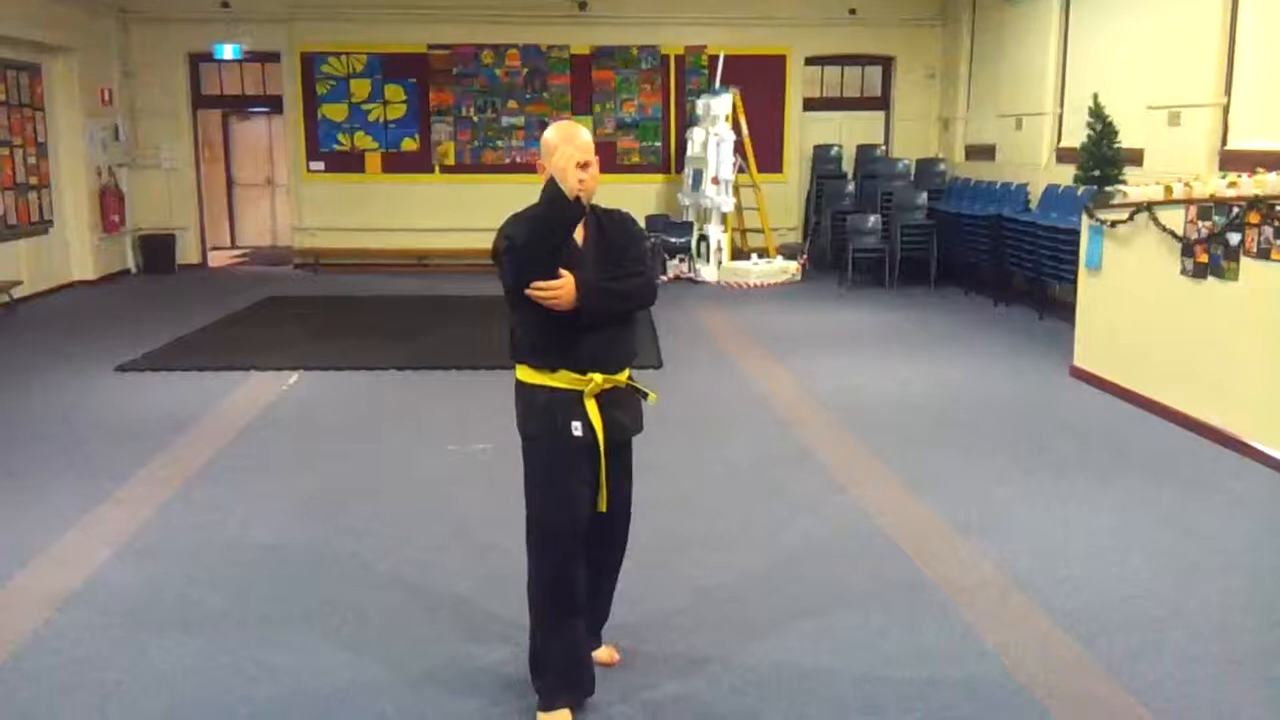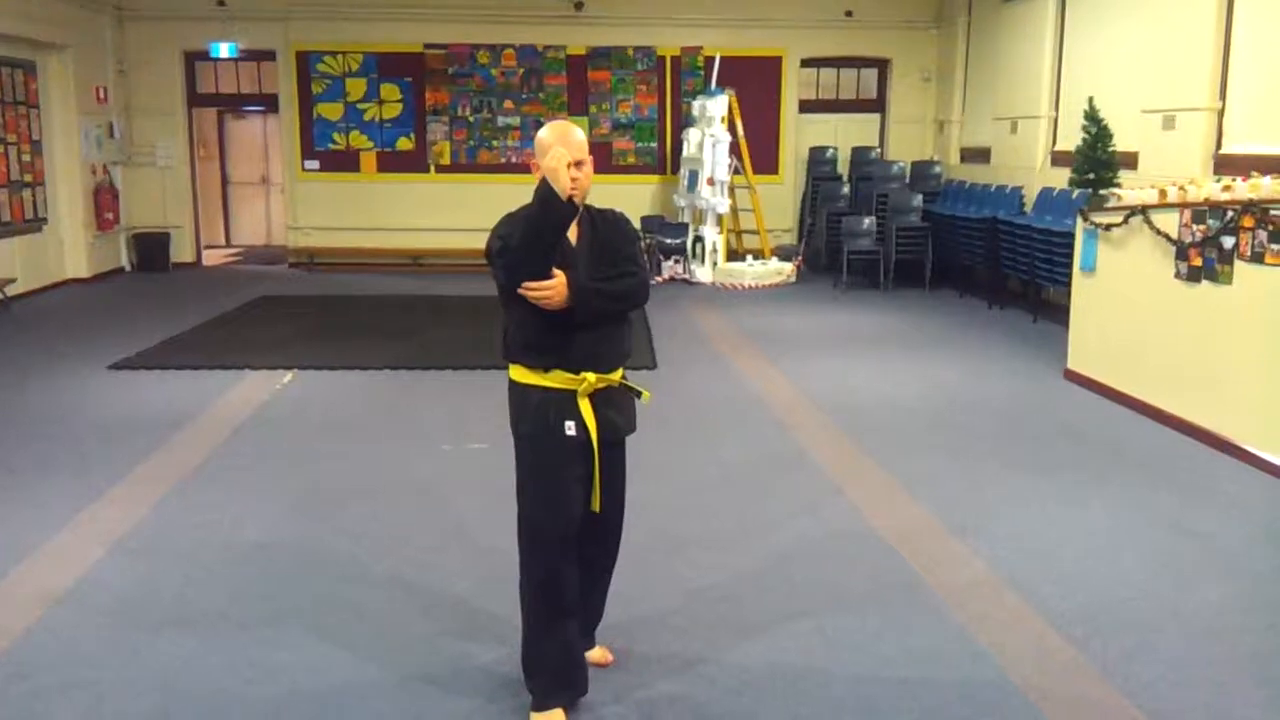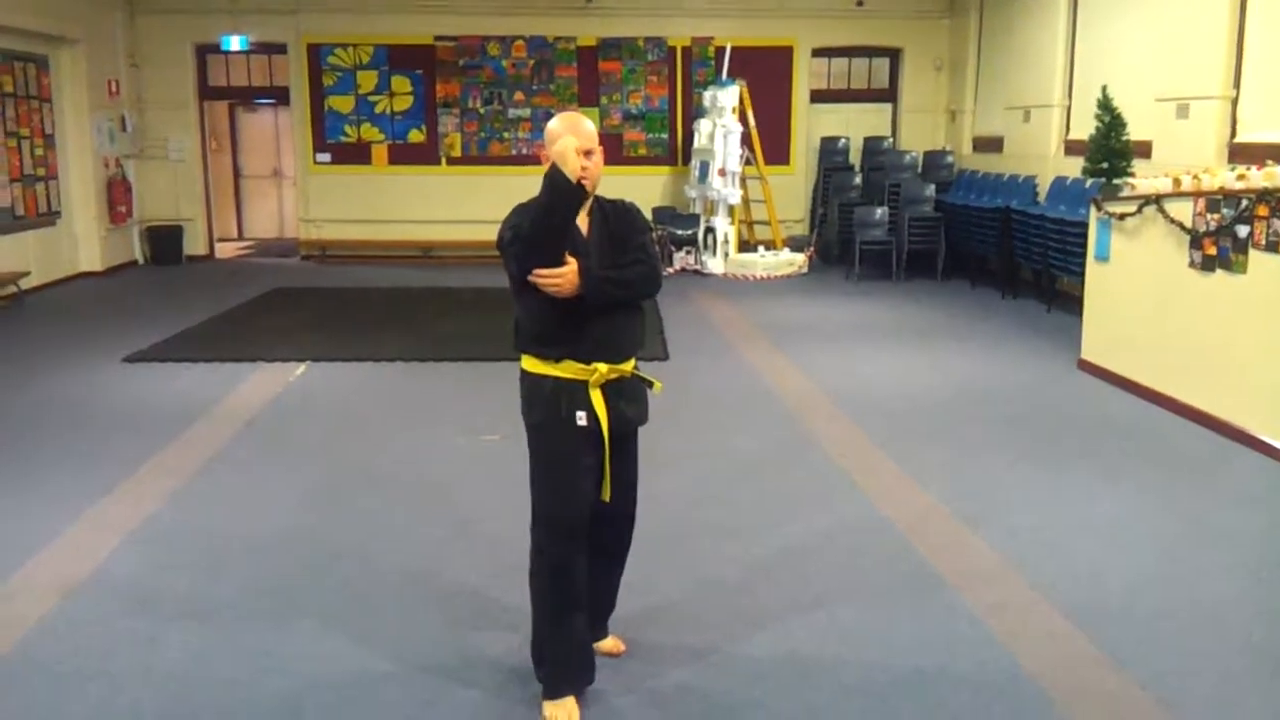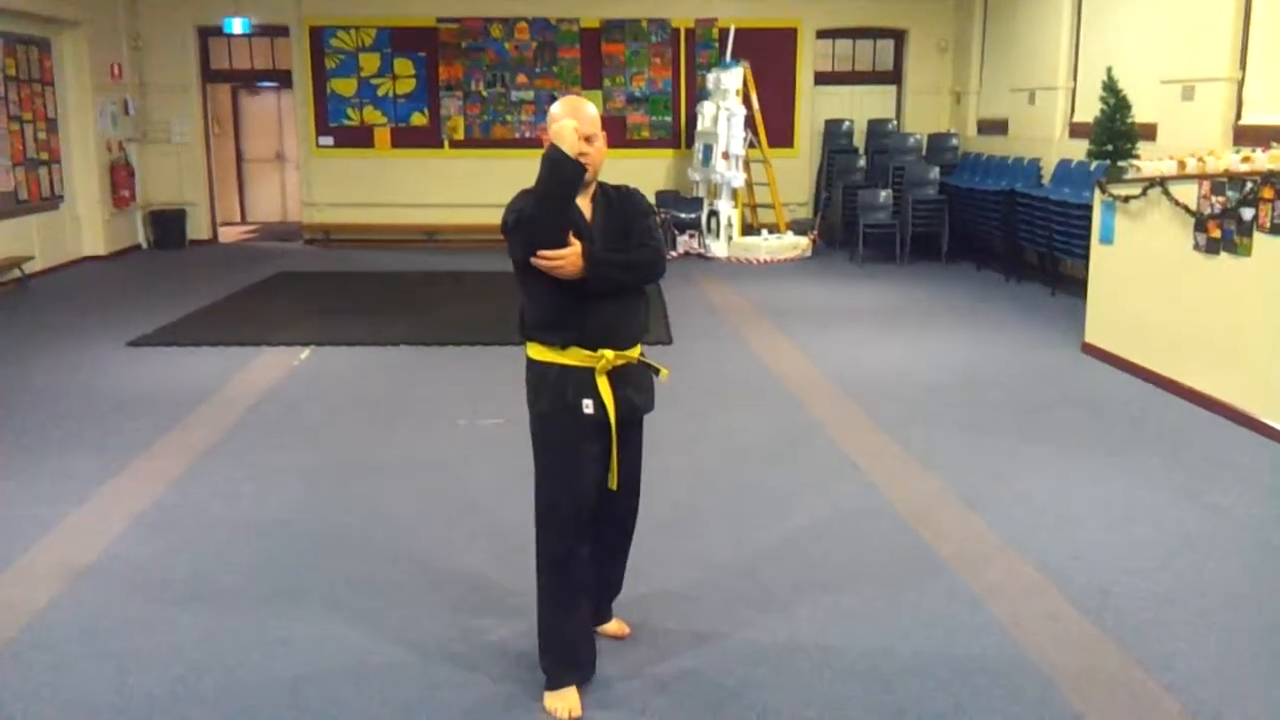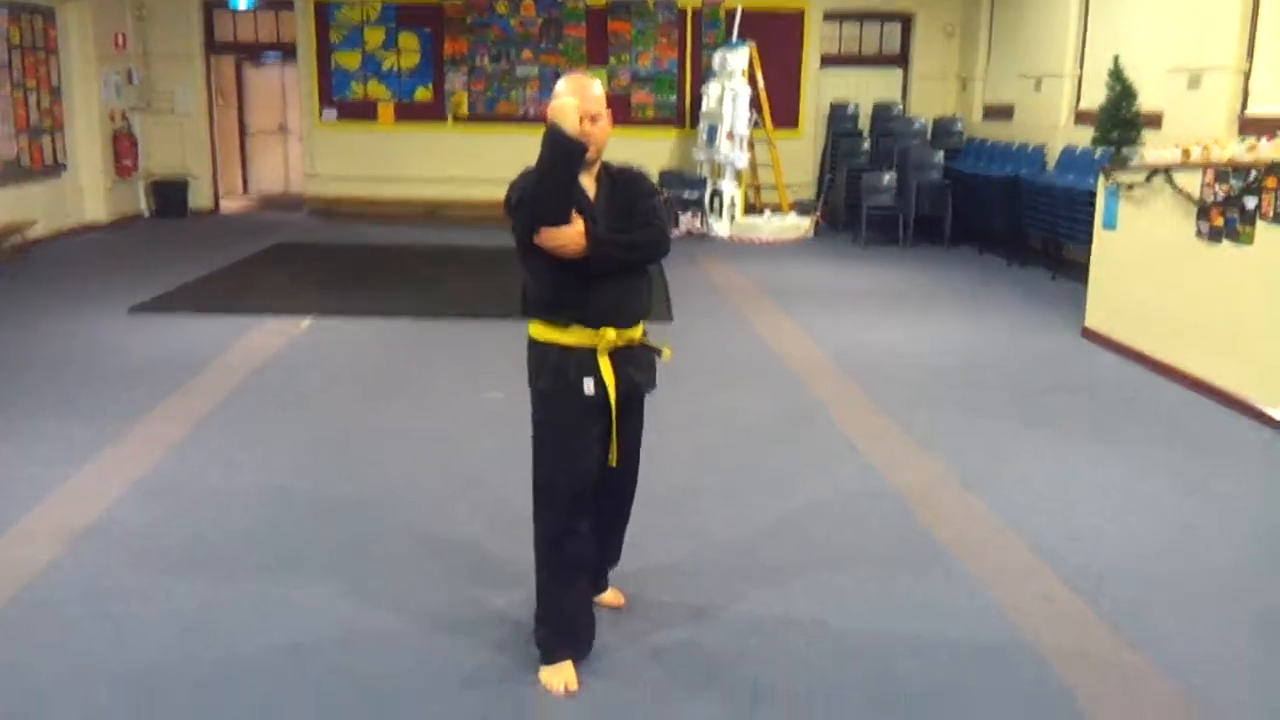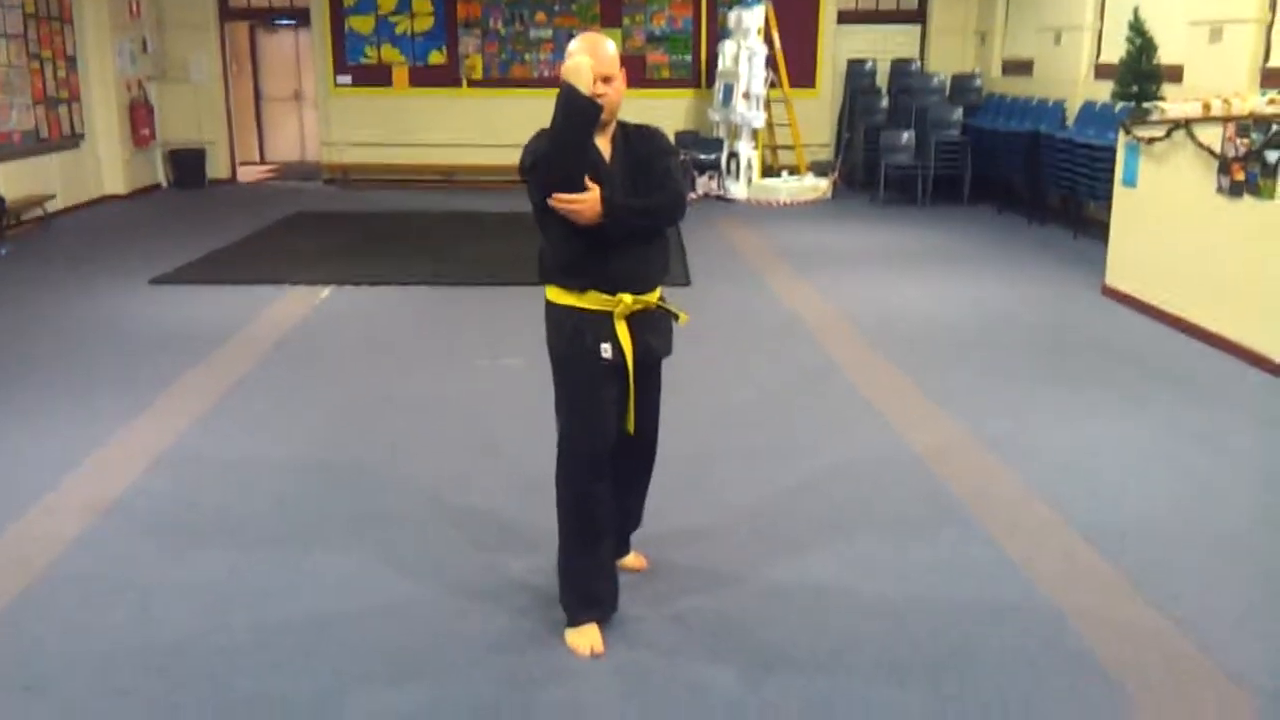
dt=0.3s
person 1, frame 1
left shoulder: (619, 227)
right shoulder: (522, 229)
left elbow: (644, 287)
right elbow: (530, 267)
left wrist: (583, 294)
right wrist: (559, 192)
left hip: (611, 399)
right hip: (550, 404)
left knee: (606, 528)
right knee: (556, 537)
left ankle: (585, 633)
person 1, frame 2
left shoulder: (613, 228)
right shoulder: (515, 230)
left elbow: (636, 287)
right elbow: (526, 266)
left wrist: (575, 294)
right wrist: (552, 195)
left hip: (605, 399)
right hip: (543, 402)
left knee: (599, 528)
right knee: (548, 536)
left ankle: (579, 634)
person 1, frame 3
left shoulder: (625, 218)
right shoulder: (526, 220)
left elbow: (648, 276)
right elbow: (536, 257)
left wrist: (585, 282)
right wrist: (561, 180)
left hip: (617, 389)
right hip: (554, 393)
left knee: (612, 518)
right knee: (559, 527)
left ankle: (590, 623)
person 1, frame 4
left shoulder: (629, 203)
right shoulder: (529, 207)
left elbow: (652, 260)
right elbow: (541, 239)
left wrist: (590, 263)
right wrist: (560, 158)
left hip: (623, 375)
right hip: (560, 380)
left knee: (616, 504)
right knee: (563, 515)
left ankle: (595, 606)
right ankle: (563, 667)
person 1, frame 5
left shoulder: (633, 185)
right shoulder: (534, 185)
left elbow: (655, 240)
right elbow: (544, 218)
left wrist: (592, 243)
right wrist: (560, 138)
left hip: (624, 354)
right hip: (562, 358)
left knee: (614, 478)
right knee: (563, 491)
left ankle: (592, 576)
right ankle: (560, 640)
person 1, frame 6
left shoulder: (649, 145)
right shoulder: (548, 147)
left elbow: (671, 204)
right elbow: (558, 182)
left wrist: (607, 211)
right wrist: (574, 99)
left hip: (642, 319)
right hip: (580, 323)
left knee: (635, 443)
right knee: (586, 453)
left ankle: (614, 541)
right ankle: (584, 603)
